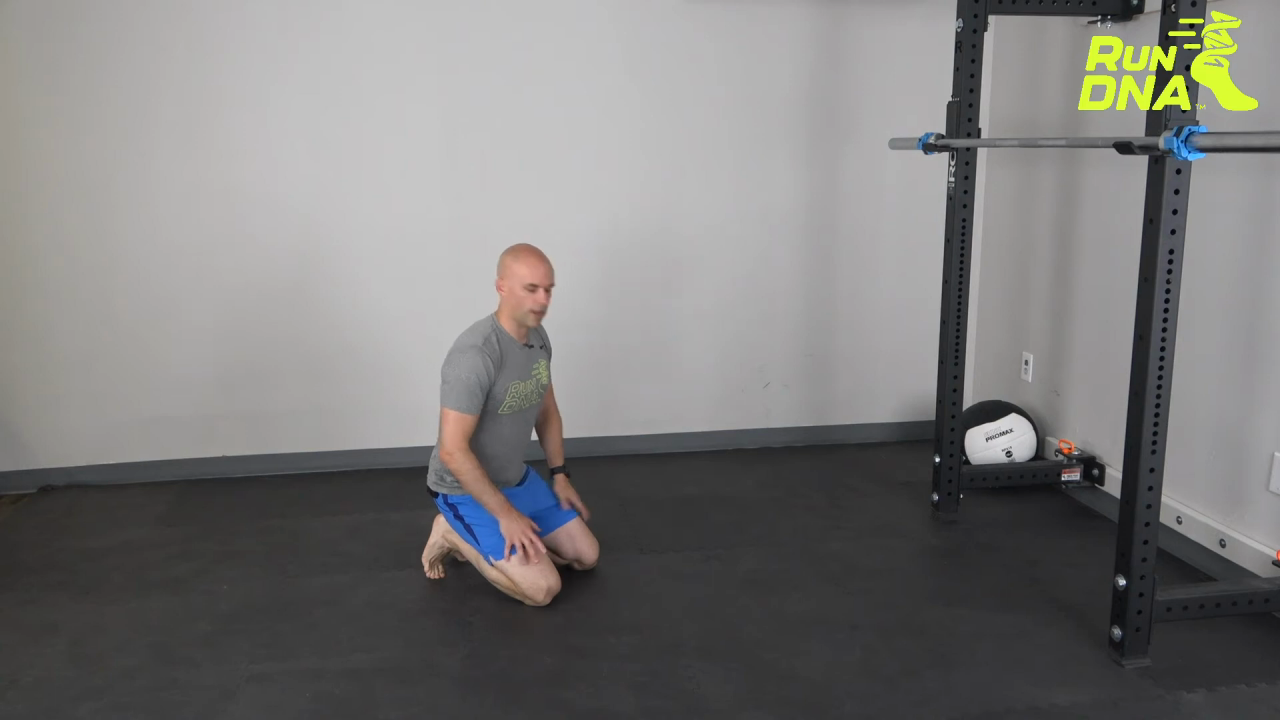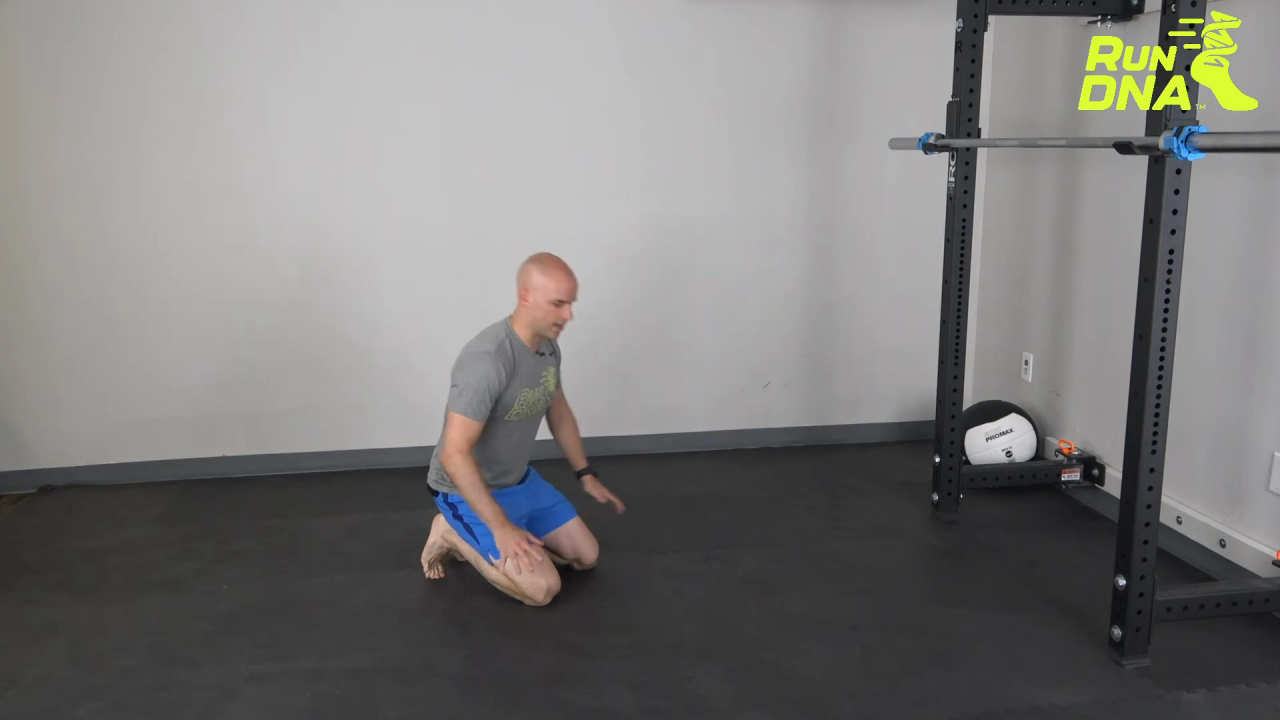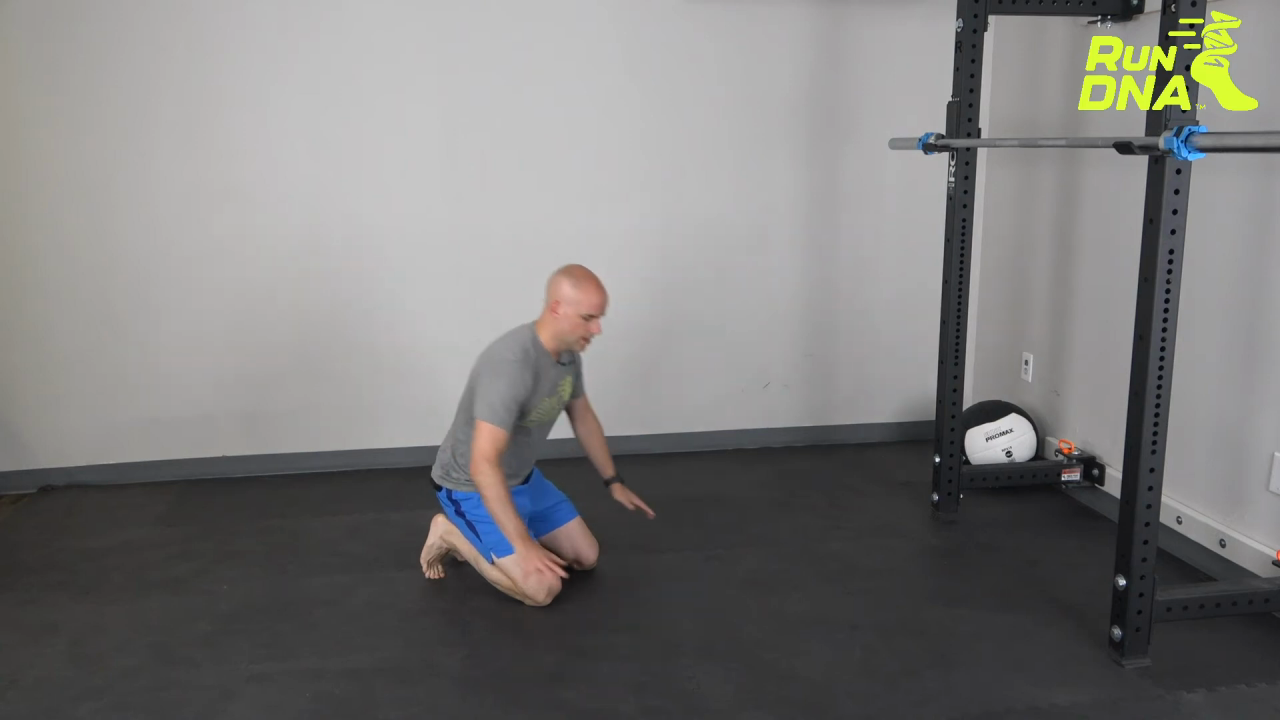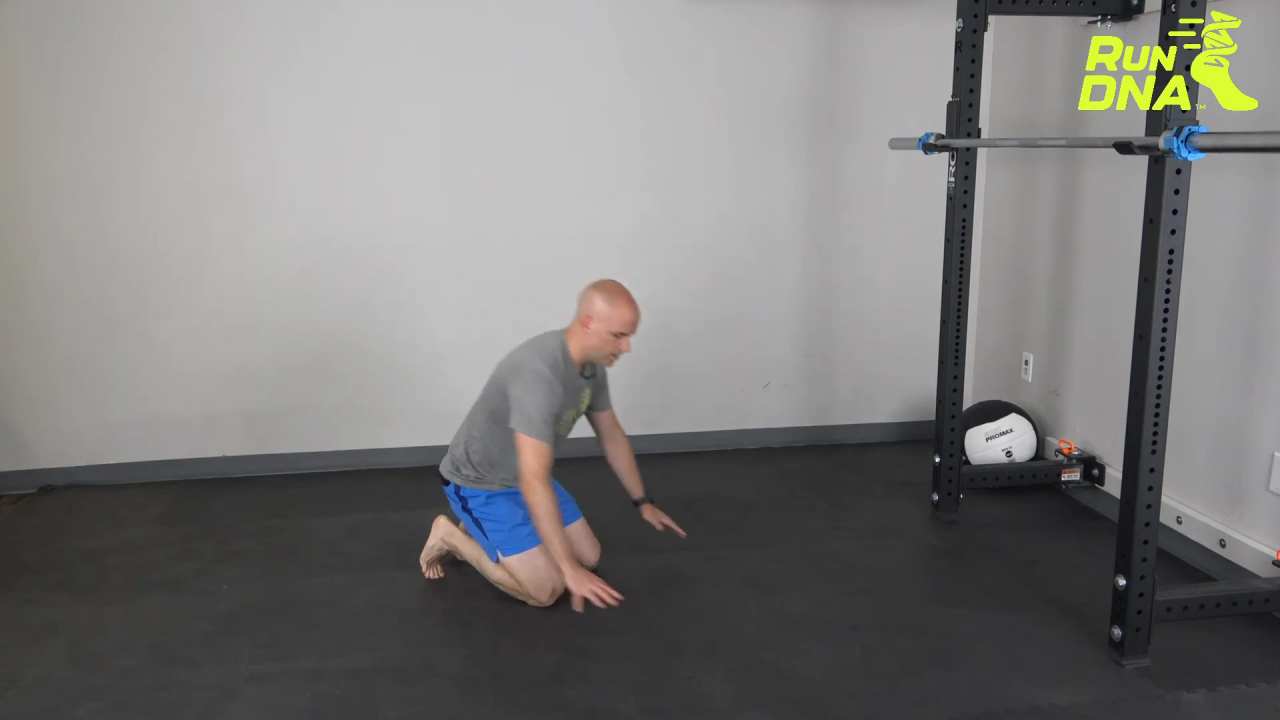
dt=0.2s
person 1, frame 1
left shoulder: (538, 337)
right shoulder: (475, 355)
left elbow: (547, 410)
right elbow: (453, 451)
left wrist: (559, 474)
right wrist: (505, 514)
left hip: (520, 479)
right hip: (468, 491)
left knee: (586, 556)
right knee: (542, 588)
left ankle: (485, 536)
right ankle: (454, 534)
person 1, frame 2
left shoulder: (547, 344)
right shoulder: (487, 361)
left elbow: (558, 411)
right elbow: (455, 454)
left wrist: (585, 474)
right wrist: (500, 528)
left hip: (520, 480)
right hip: (471, 490)
left knee: (586, 556)
right knee: (542, 588)
right ankle: (454, 533)
person 1, frame 3
left shoulder: (568, 353)
right shoulder: (511, 366)
left elbow: (583, 418)
right elbow: (483, 464)
left wrist: (613, 482)
right wrist: (522, 545)
left hip: (524, 479)
right hip: (473, 487)
left knee: (586, 557)
right knee: (543, 589)
left ankle: (499, 529)
right ankle: (453, 533)
person 1, frame 4
left shoulder: (592, 364)
right shoulder: (540, 376)
left elbow: (611, 434)
right elbow: (535, 481)
left wrist: (642, 501)
right wrist: (569, 569)
left hip: (524, 478)
right hip: (481, 486)
left knee: (589, 558)
right knee: (546, 590)
right ankle: (454, 536)
